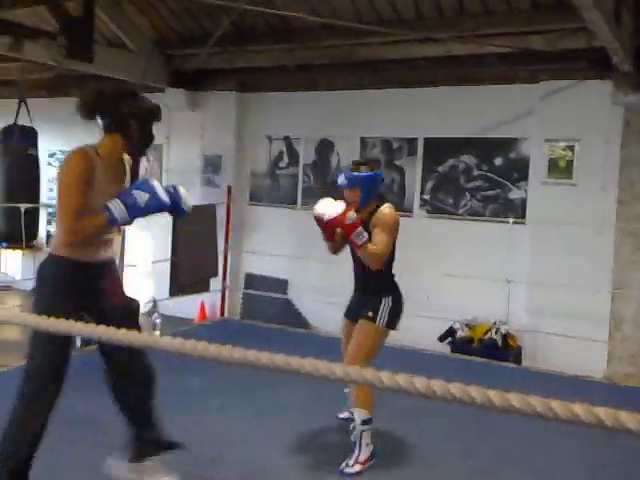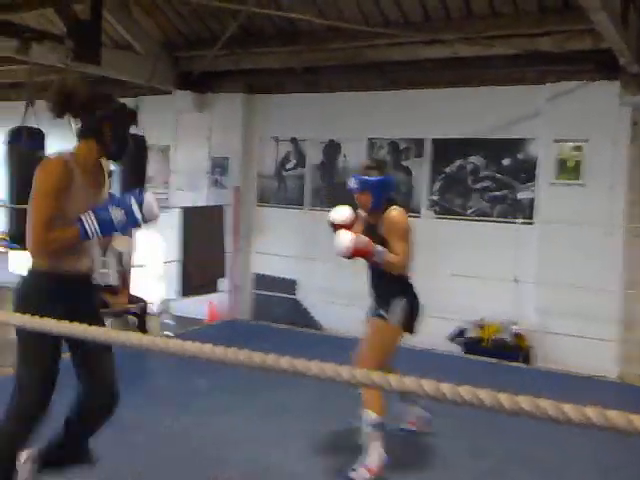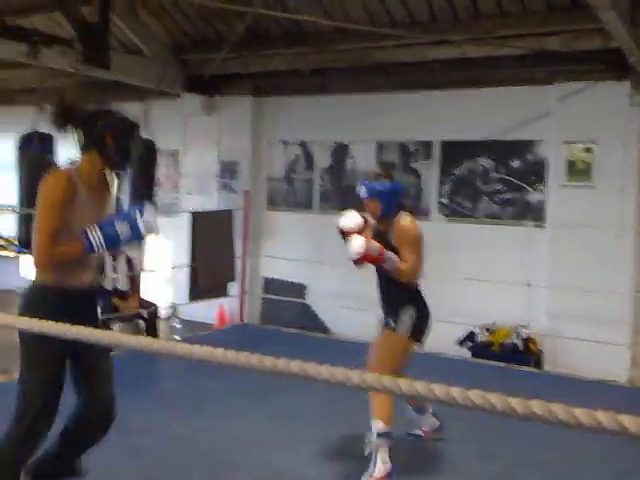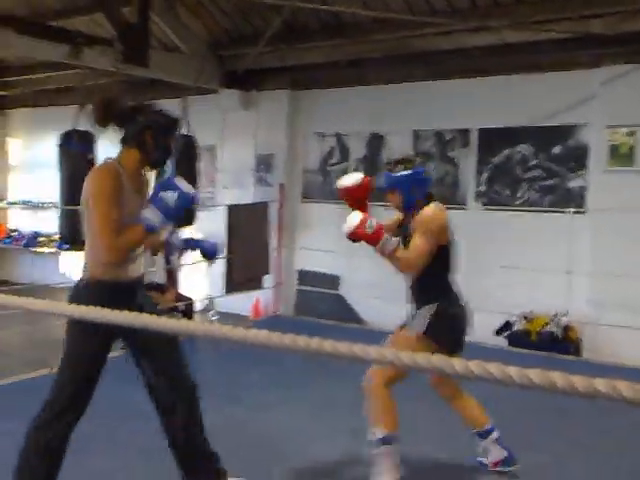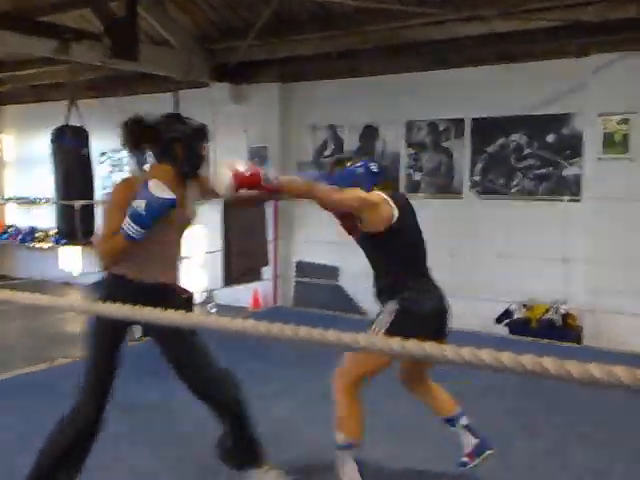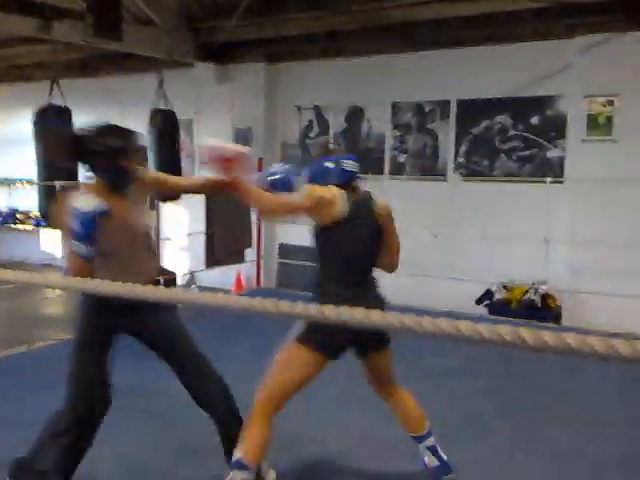
dt=0.2s
person 1, frame 1
left shoulder: (125, 165)
right shoulder: (80, 161)
right elbow: (70, 234)
left wrist: (157, 202)
right wrist: (124, 207)
left hip: (103, 276)
right hip: (63, 279)
left knee: (136, 371)
right knee: (40, 388)
person 1, frame 2
left shoulder: (99, 171)
right shoulder: (55, 169)
right elbow: (39, 244)
left wrist: (128, 212)
right wrist: (99, 221)
left hip: (81, 290)
right hip: (44, 293)
left knee: (102, 394)
person 1, frame 3
left shoulder: (104, 184)
right shoulder: (60, 182)
right elbow: (44, 258)
left wrist: (128, 227)
right wrist: (105, 236)
left hip: (85, 304)
right hip: (49, 306)
left knee: (100, 408)
right knee: (35, 416)
person 1, frame 4
left shoulder: (141, 178)
right shoulder: (105, 177)
right elbow: (112, 250)
left wrist: (185, 243)
right wrist: (159, 211)
left hip: (133, 295)
right hip: (99, 300)
left knee: (178, 388)
right knee: (65, 405)
person 1, frame 5
left shoulder: (192, 183)
right shoulder: (129, 189)
right elbow: (106, 256)
right wrist: (140, 218)
left hip: (163, 297)
right hip: (121, 294)
left knee: (211, 383)
right knee: (91, 401)
person 1, frame 6
left shoulder: (139, 182)
right shoulder: (75, 205)
left elbow: (194, 185)
right elbow: (77, 276)
right wrist: (83, 238)
left hip: (147, 299)
right hip: (102, 307)
left knee: (204, 382)
right knee: (84, 403)
person 2, frame 1
left shoulder: (385, 214)
right shoulder: (353, 210)
left elbow: (376, 261)
right elbow: (335, 248)
left wrist: (353, 229)
right wrist: (328, 227)
left hip: (383, 299)
right hip: (361, 295)
left knee: (355, 366)
right knee: (350, 363)
left ankle: (365, 447)
right ankle: (359, 409)
person 2, frame 2
left shoulder: (395, 218)
right shoulder: (366, 216)
left elbow: (400, 265)
right elbow: (356, 251)
left wrist: (369, 248)
right wrist: (345, 234)
left hip: (398, 301)
right hip: (384, 299)
left knee: (365, 367)
right knee: (377, 366)
left ankle: (374, 452)
right ankle: (416, 414)
person 2, frame 3
left shoulder: (405, 225)
right shoulder: (375, 224)
left elbow: (410, 275)
right elbow: (361, 260)
left wrist: (380, 256)
right wrist: (354, 239)
left hip: (408, 311)
right hip: (395, 310)
left knee: (376, 378)
right knee: (388, 374)
right ankle: (429, 422)
person 2, frame 4
left shoulder: (431, 215)
right shoulder: (410, 216)
left elbow: (411, 266)
right elbow: (390, 240)
left wrist: (376, 237)
right wrist: (359, 206)
left hip: (434, 313)
right hip: (446, 312)
left knee: (376, 381)
right knee: (447, 388)
right ankle: (498, 452)
person 2, frame 5
left shoulder: (369, 201)
right shoulder: (394, 201)
left elbow: (310, 190)
left wrist: (256, 179)
right wrist: (349, 218)
left hip: (405, 309)
right hip: (432, 303)
left knee: (344, 384)
right knee: (416, 381)
right ankle: (473, 441)
person 2, frame 6
left shoulder: (324, 197)
right shoulder: (380, 207)
left elbow: (268, 207)
left wrist: (234, 174)
right hip: (370, 310)
left knee: (263, 406)
right knee: (387, 387)
